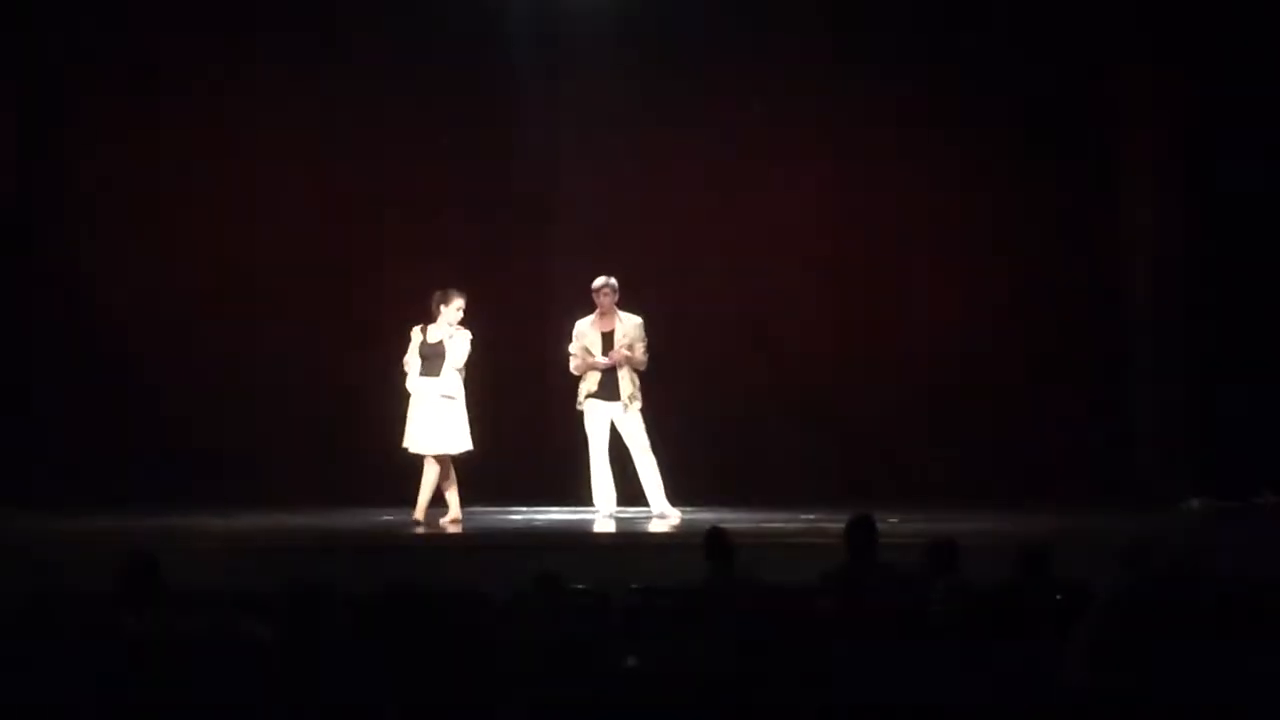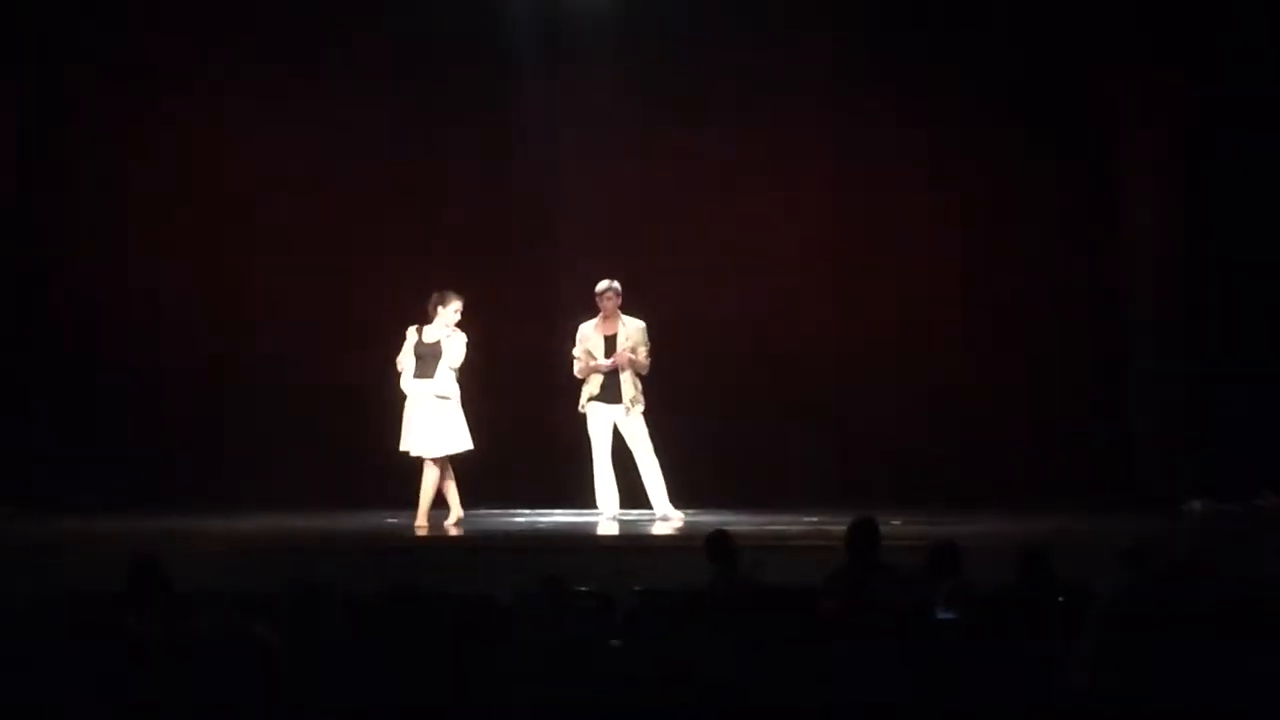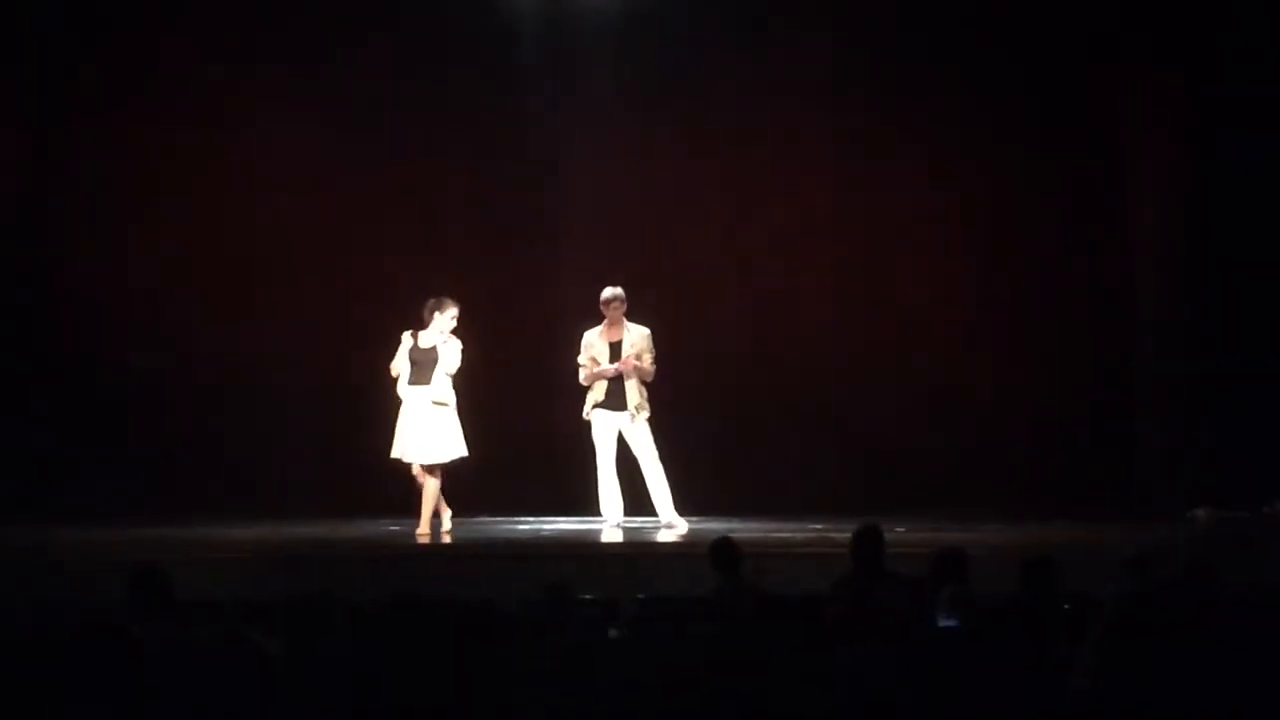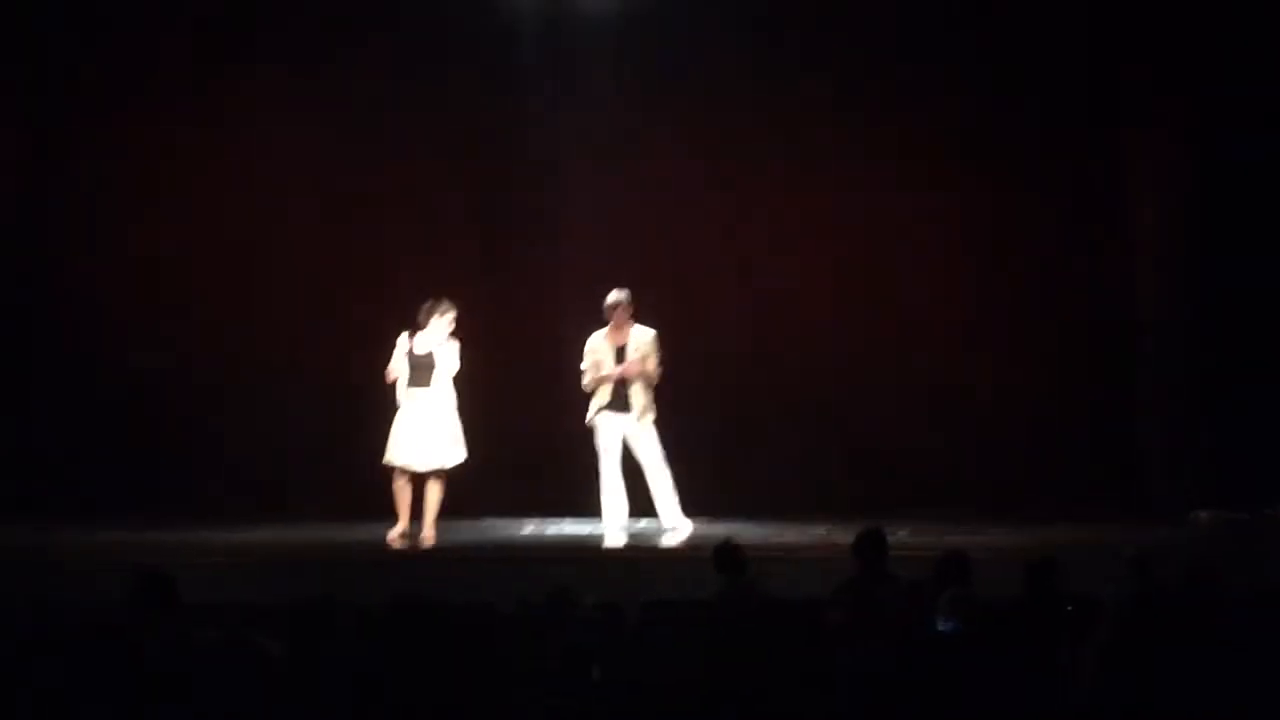
dt=0.2s
person 1, frame 1
left shoulder: (633, 323)
right shoulder: (582, 327)
left elbow: (643, 363)
right elbow: (574, 366)
left wrist: (628, 356)
right wrist: (592, 362)
left hip: (624, 398)
right hip: (595, 398)
left knee: (642, 449)
right knee: (598, 453)
left ankle: (660, 505)
right ankle: (605, 507)
person 1, frame 2
left shoulder: (636, 327)
right shoulder: (586, 330)
left elbow: (645, 367)
right elbow: (578, 370)
left wrist: (630, 360)
right wrist: (594, 366)
left hip: (627, 402)
right hip: (597, 401)
left knee: (645, 452)
right knee: (601, 456)
left ankle: (663, 507)
right ankle: (609, 510)
person 1, frame 3
left shoulder: (641, 334)
right shoulder: (590, 337)
left elbow: (650, 373)
right elbow: (583, 377)
left wrist: (636, 366)
right wrist: (600, 371)
left hip: (632, 408)
right hip: (602, 408)
left knee: (650, 459)
right knee: (605, 463)
left ankle: (668, 515)
right ankle: (612, 517)
person 1, frame 4
left shoulder: (646, 336)
right shoulder: (595, 341)
left elbow: (655, 376)
right elbow: (587, 382)
left wrist: (640, 370)
right wrist: (605, 376)
left hip: (637, 412)
right hip: (607, 412)
left knee: (655, 463)
right knee: (609, 467)
left ankle: (674, 519)
right ankle: (615, 522)
person 2, frame 1
left shoulder: (461, 335)
right shoulder: (420, 332)
left elbow: (457, 362)
right elbow: (408, 366)
left wrist: (447, 336)
right wrist: (415, 342)
left hip: (445, 398)
right hip: (421, 397)
left knee: (434, 456)
right knee: (441, 457)
left ankle: (420, 511)
right ankle: (454, 509)
person 2, frame 2
left shoulder: (457, 337)
right shoulder: (415, 332)
left elbow: (454, 362)
right elbow: (401, 366)
left wrist: (445, 337)
right wrist: (410, 342)
left hip: (440, 399)
right hip: (416, 398)
left knee: (433, 458)
right knee: (438, 459)
left ankle: (422, 516)
right ankle: (455, 508)
person 2, frame 3
left shoulder: (452, 343)
right shoulder: (411, 337)
left elbow: (451, 368)
right elbow: (394, 370)
left wrist: (441, 342)
right wrist: (405, 347)
left hip: (437, 405)
right hip: (412, 405)
left knee: (432, 466)
right knee: (418, 468)
left ankle: (425, 523)
right ankle: (443, 510)
person 2, frame 4
left shoulder: (450, 345)
right shoulder: (407, 340)
left elbow: (449, 371)
right elbow: (391, 375)
left wrist: (438, 346)
right wrist: (402, 351)
left hip: (438, 410)
right hip: (411, 409)
left knee: (436, 470)
right knee: (401, 470)
left ankle: (429, 528)
right ankle: (402, 523)
